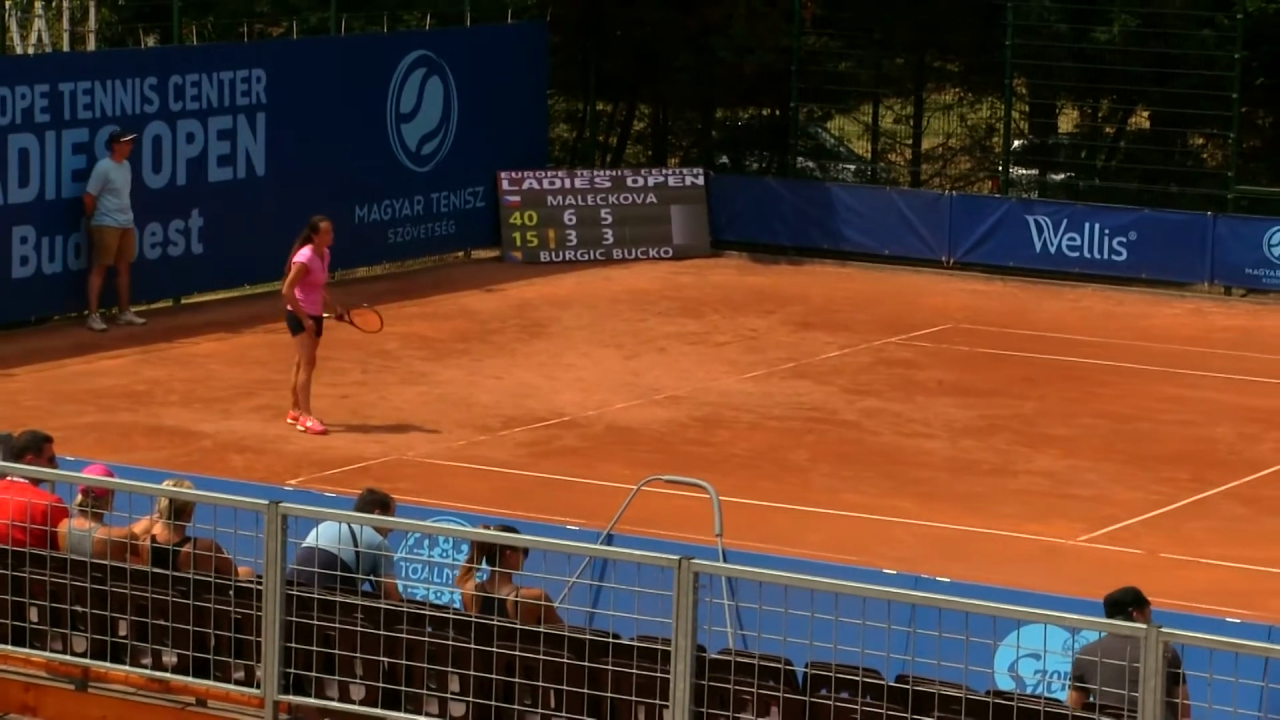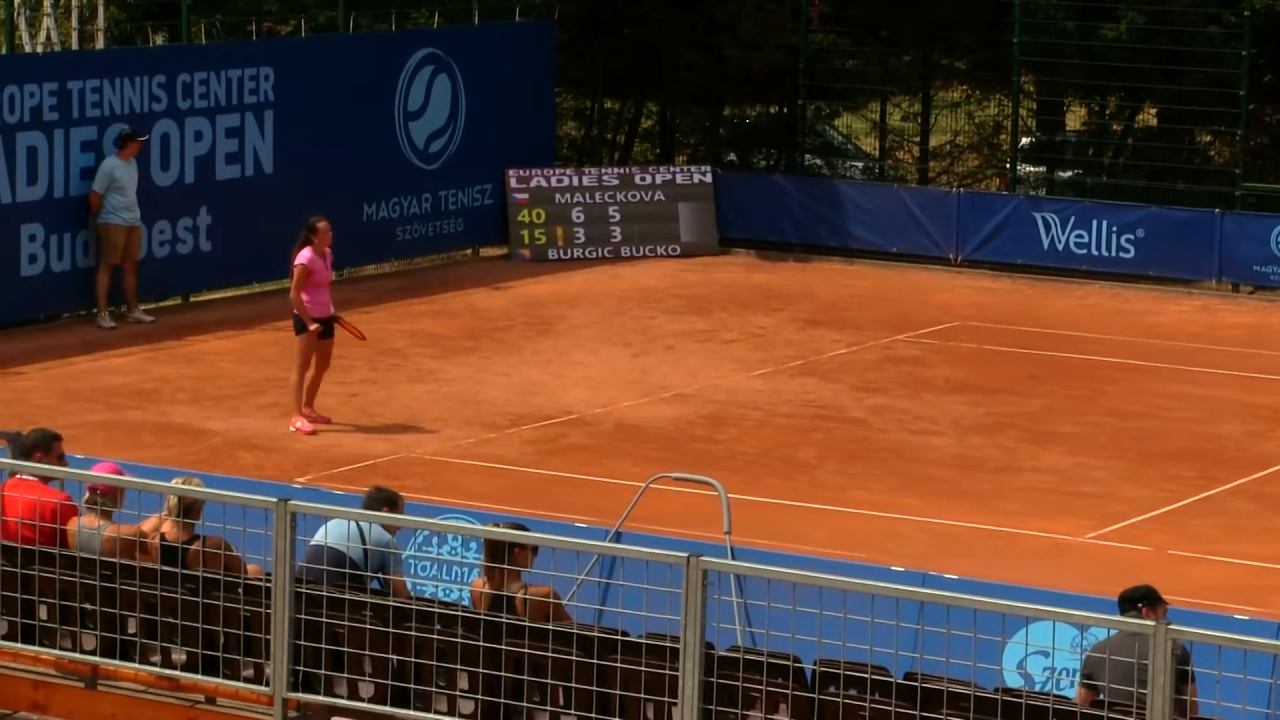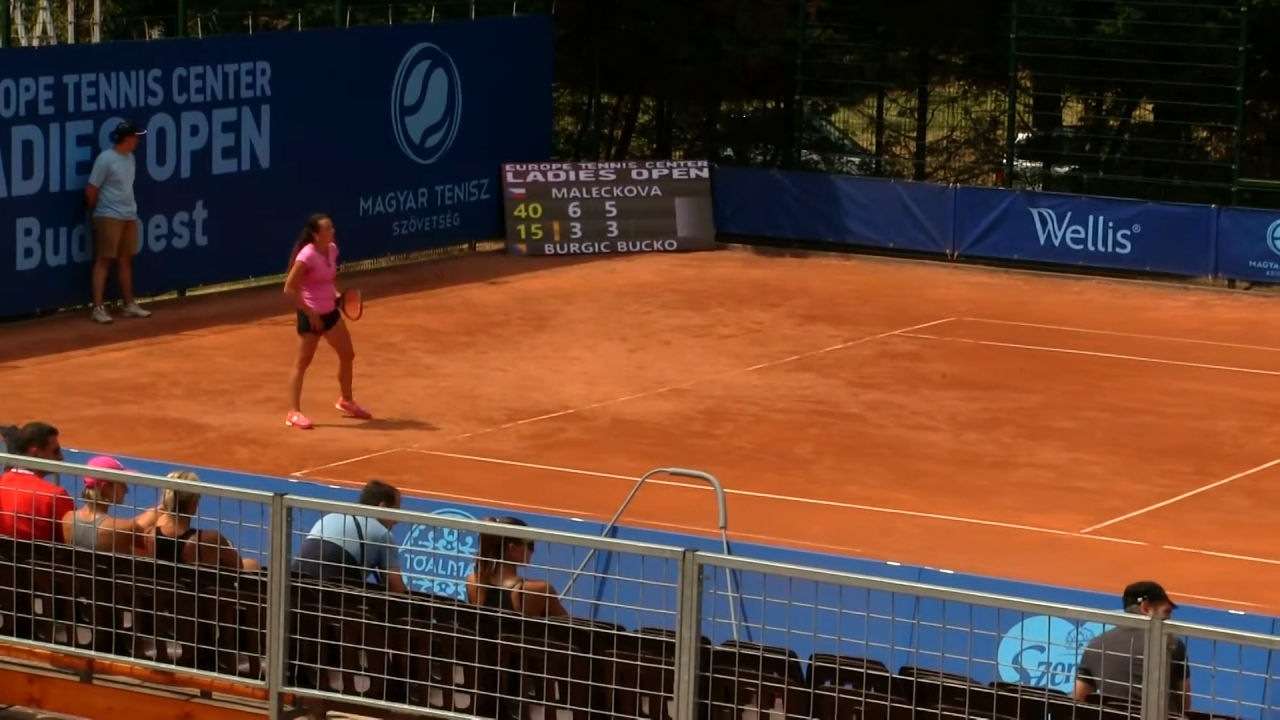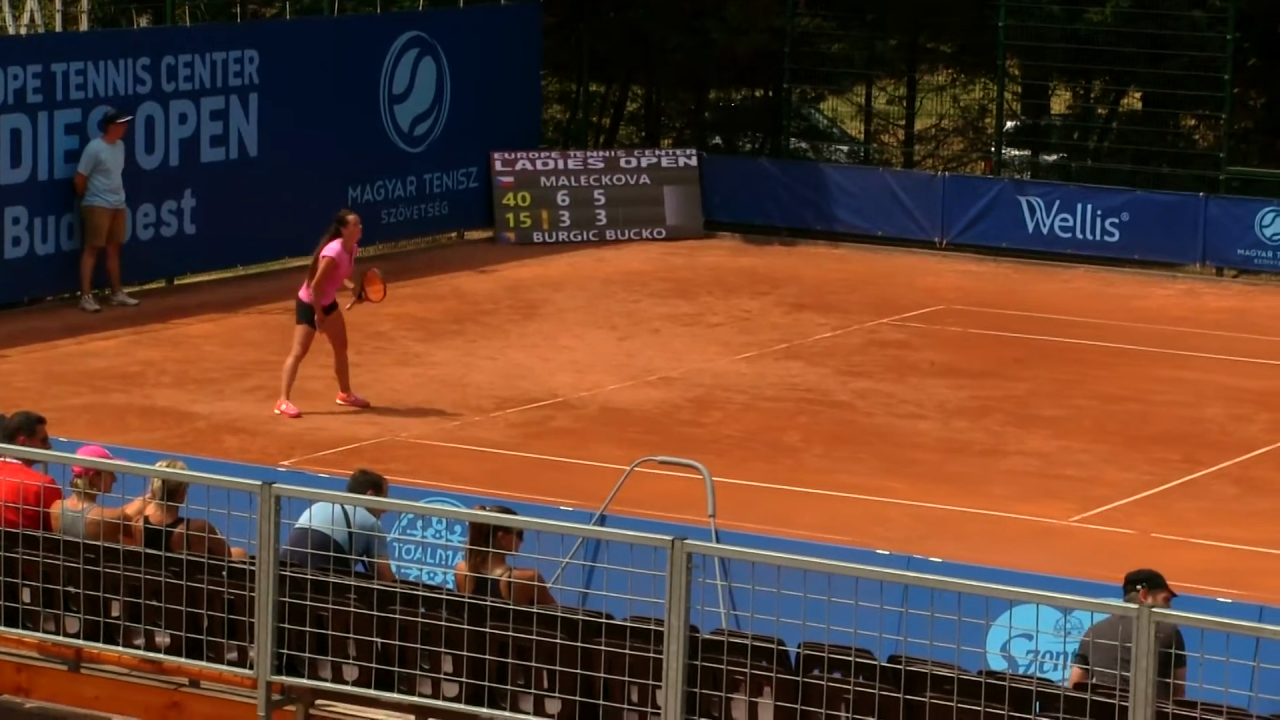
dt=0.4s
person 1, frame 1
left shoulder: (325, 254)
right shoulder: (304, 258)
right elbow: (287, 290)
right wrist: (303, 318)
left hip: (315, 315)
right hip: (299, 315)
left knee: (302, 364)
right knee: (307, 364)
left ankle: (296, 411)
right ankle: (305, 417)
person 1, frame 2
left shoulder: (327, 254)
right shoulder: (305, 259)
right elbow: (294, 294)
left wrist: (331, 307)
right wrist: (309, 322)
left hip: (324, 318)
right hip: (307, 319)
left knee: (322, 366)
right knee: (302, 366)
left ankle: (307, 408)
right ankle: (297, 418)
person 1, frame 3
left shoulder: (332, 250)
right shoulder: (306, 256)
right elbow: (289, 288)
left wrist: (336, 294)
right wrist: (309, 313)
left hip: (330, 312)
right hip: (311, 314)
left knee: (348, 355)
right knee: (302, 363)
left ankle: (347, 401)
right ankle: (294, 413)
person 1, frame 4
left shoulder: (352, 248)
right shoulder: (334, 252)
right elbow: (316, 286)
left wrist: (353, 287)
right wrist: (319, 314)
left hip: (327, 302)
right hip: (309, 303)
left knee: (341, 346)
right knee: (299, 351)
left ankle: (345, 393)
right ankle: (283, 401)
person 2, frame 1
left shoulder: (126, 165)
right shoulder: (103, 167)
right elbow: (88, 198)
left wrist: (125, 218)
right wrist: (93, 220)
left hip: (127, 224)
right hip: (106, 225)
left knee: (124, 268)
right knee: (99, 268)
left ankle: (124, 312)
right ankle: (93, 315)
person 2, frame 2
left shoulder: (132, 164)
right shoulder: (109, 166)
right elbow: (94, 197)
left wrist: (131, 216)
right wrist: (99, 218)
left hip: (133, 222)
right hip: (112, 224)
left knee: (130, 266)
right knee: (106, 267)
left ankle: (133, 310)
right ankle: (102, 314)
person 2, frame 3
left shoulder: (130, 157)
right shoulder: (105, 159)
right elbow: (91, 191)
left wrist: (128, 209)
right wrist: (97, 211)
left hip: (130, 217)
right hip: (109, 217)
left knee: (125, 260)
right knee: (103, 261)
left ankle: (129, 304)
right ankle: (98, 308)
person 2, frame 4
left shoulder: (120, 146)
right shoulder: (94, 148)
right elbow: (79, 179)
left wrist: (116, 197)
right wrist: (86, 200)
left hip: (118, 205)
right hip: (97, 206)
left knee: (113, 249)
right knee: (91, 249)
left ankle: (117, 293)
right ankle: (86, 296)
